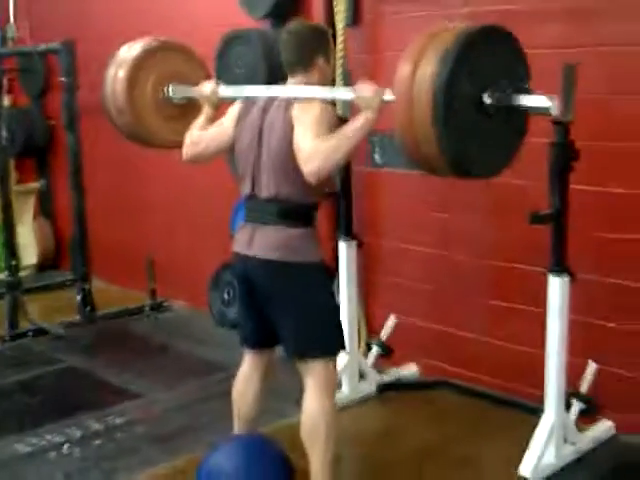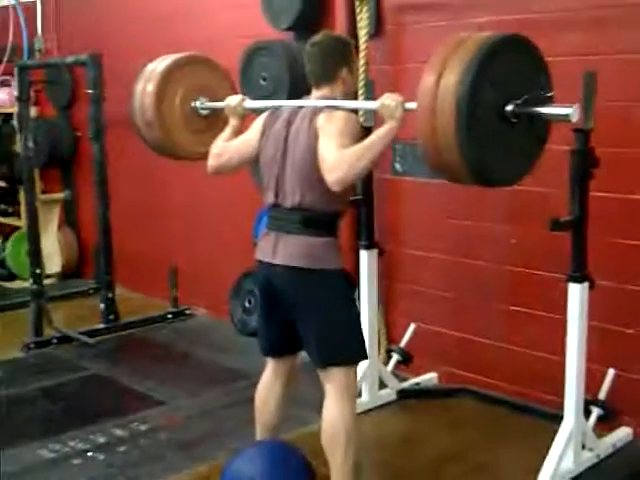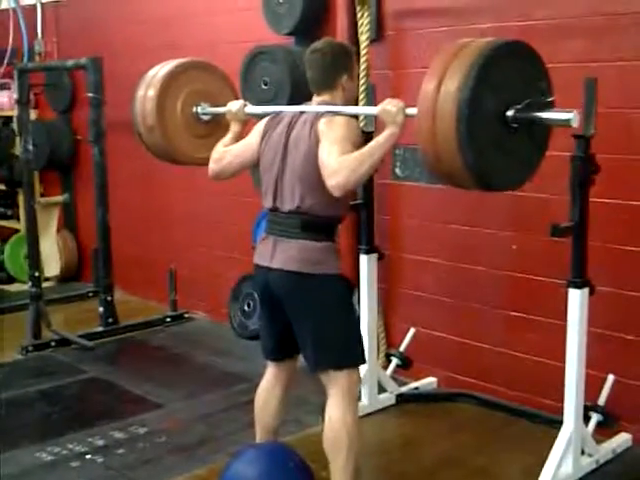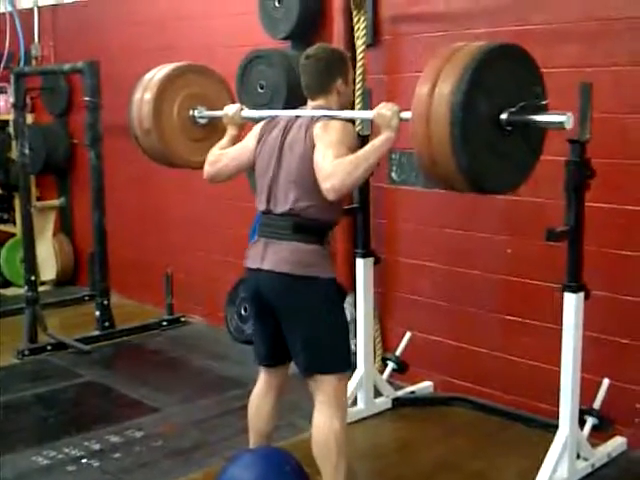
dt=0.3s
person 1, frame 1
left shoulder: (246, 105)
right shoulder: (312, 107)
left elbow: (191, 149)
right elbow: (314, 164)
left wrist: (207, 106)
right wrist: (366, 115)
left hip: (249, 247)
right hip: (291, 252)
left knee: (255, 355)
right knee: (320, 374)
person 1, frame 2
left shoulder: (272, 117)
right shoulder: (336, 118)
left elbow: (216, 161)
right elbow: (337, 175)
left wrist: (233, 119)
right wrist: (389, 126)
left hip: (270, 255)
right hip: (313, 261)
left knee: (277, 364)
right knee: (340, 382)
person 1, frame 3
left shoulder: (272, 122)
right shoulder: (337, 123)
left elbow: (217, 166)
right elbow: (339, 180)
left wrist: (235, 125)
right wrist: (390, 131)
left hip: (268, 260)
right hip: (311, 265)
left knee: (277, 368)
right knee: (342, 386)
person 1, frame 4
left shoulder: (268, 126)
right shoulder: (332, 127)
left elbow: (212, 169)
right elbow: (333, 182)
left wrist: (231, 128)
right wrist: (385, 136)
left hip: (258, 264)
right hip: (302, 270)
left knee: (270, 376)
right knee: (330, 394)
